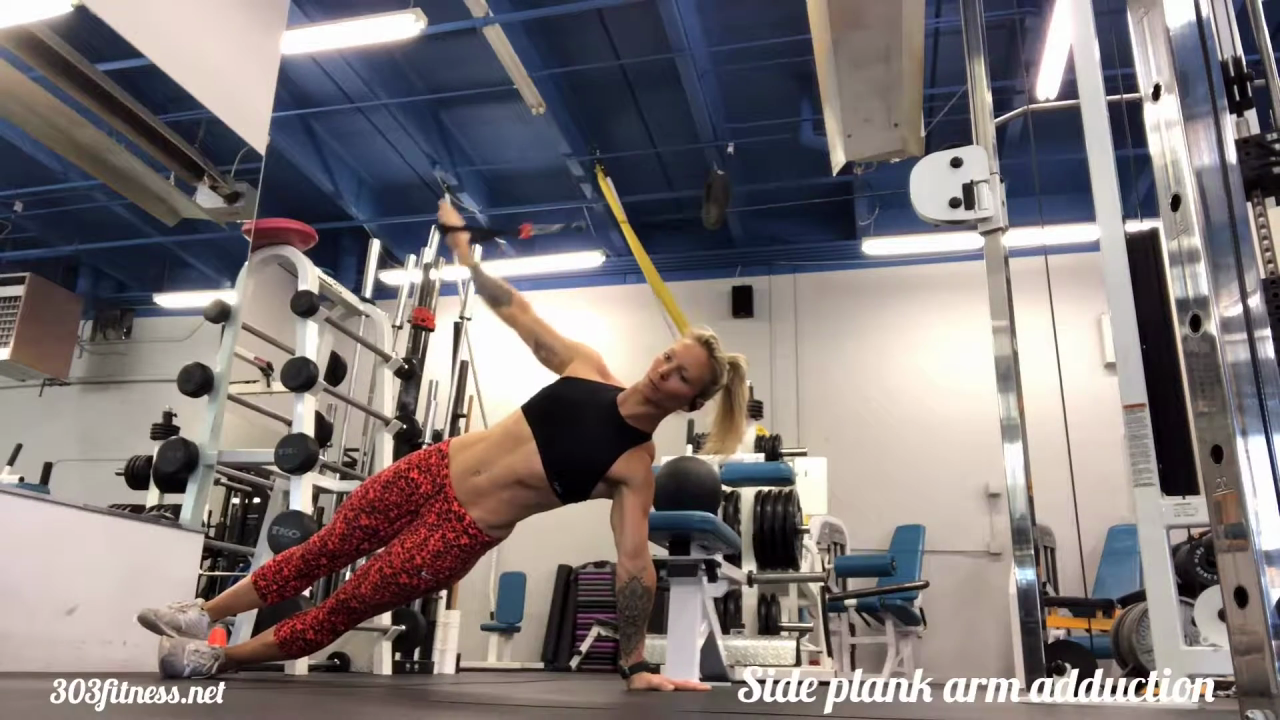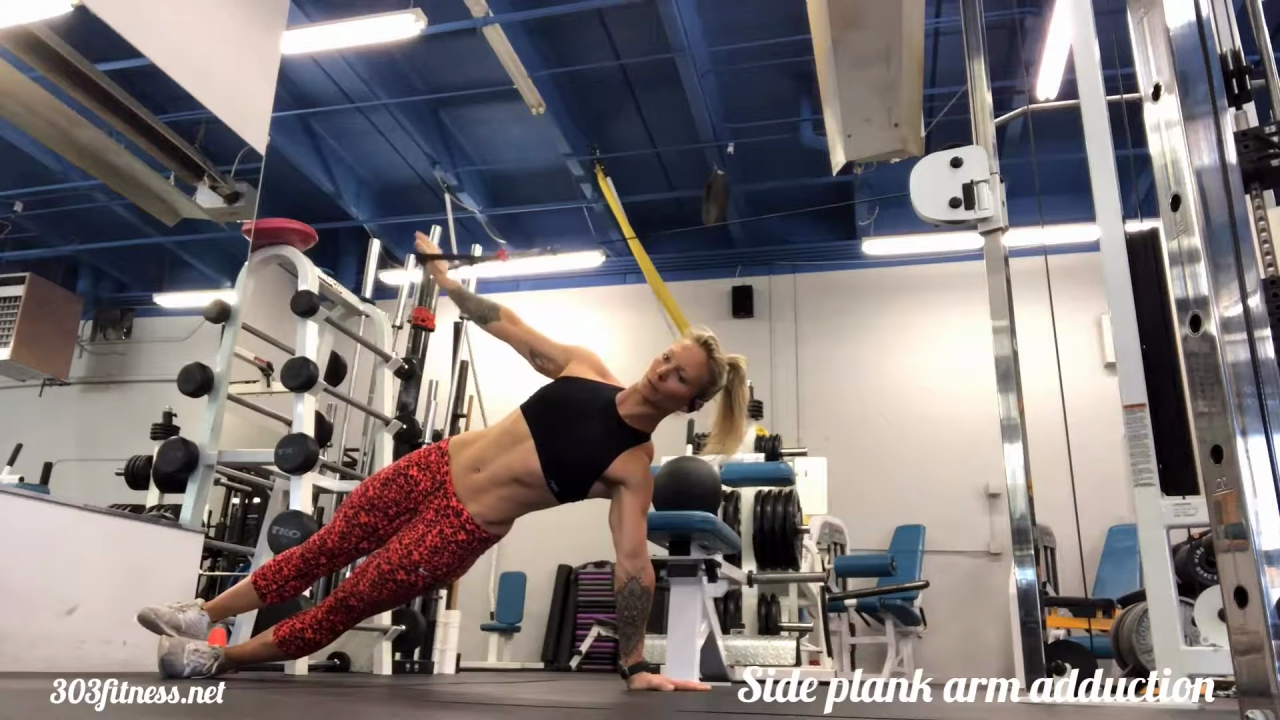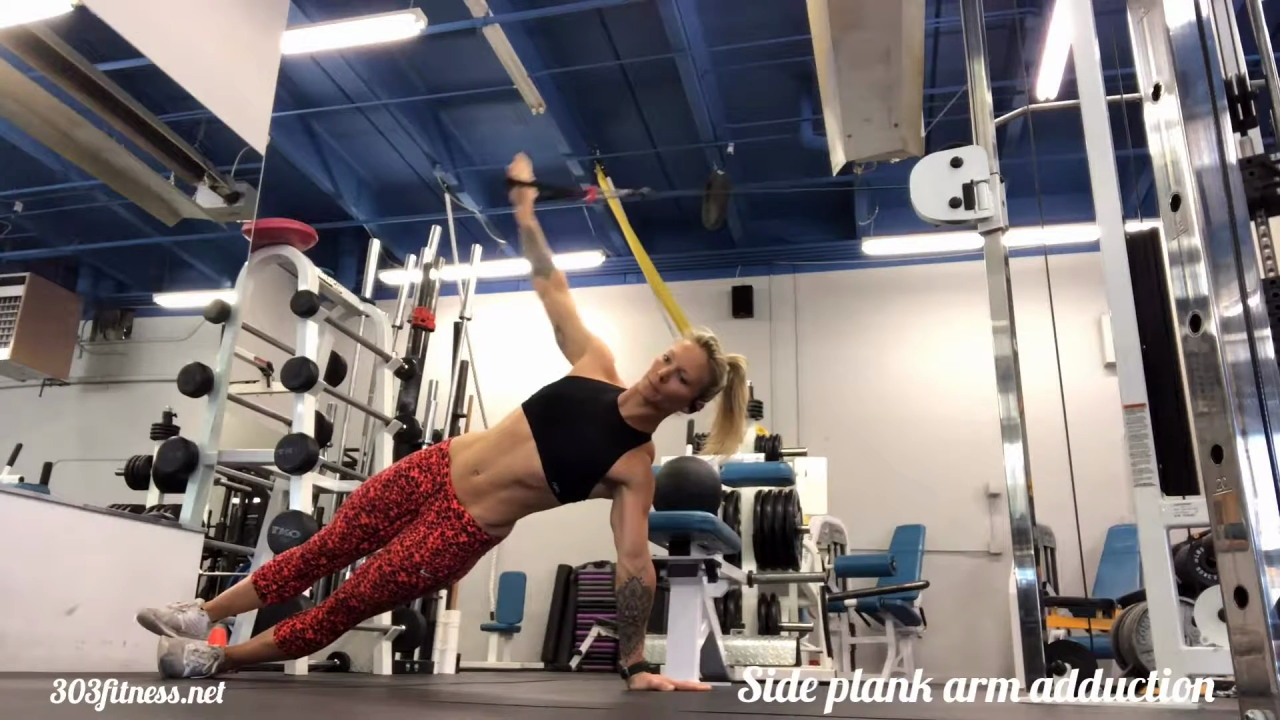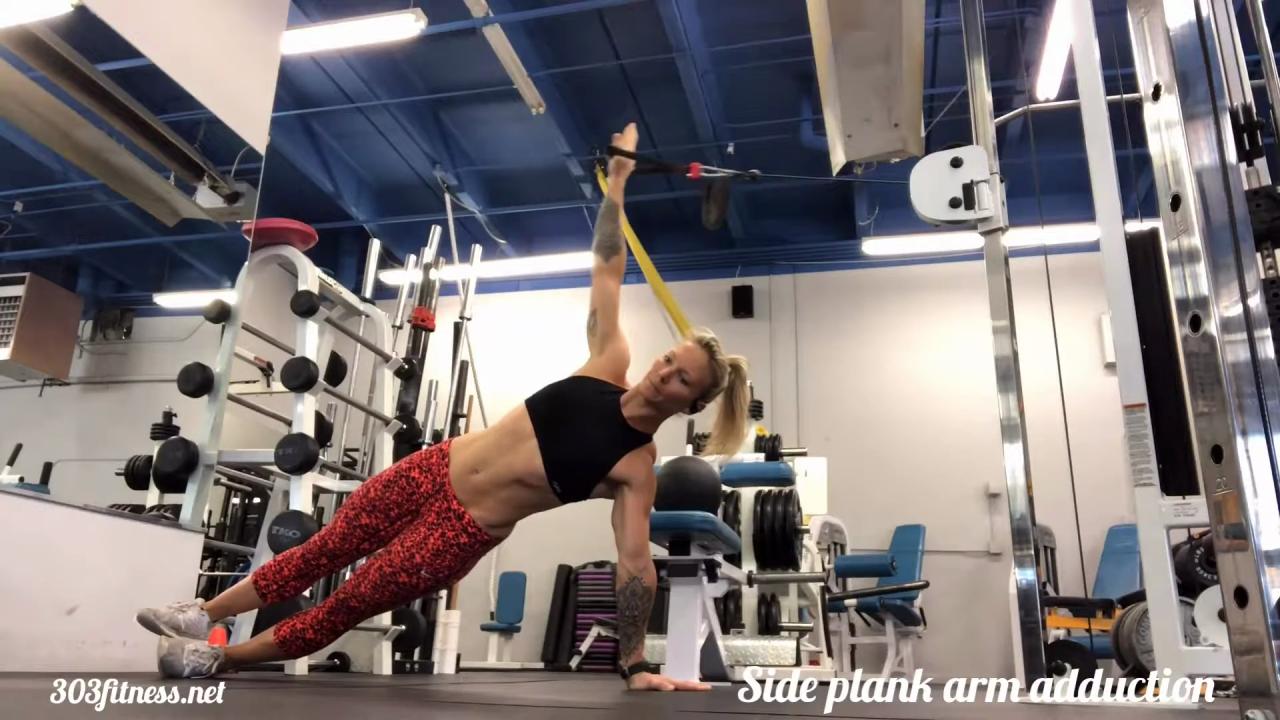
dt=0.5s
person 1, frame 1
left shoulder: (637, 466)
right shoulder: (590, 370)
left elbow: (635, 561)
right elbow: (519, 315)
left wrist: (635, 664)
right wrist: (467, 251)
left hip: (465, 532)
right hip: (438, 469)
left knee: (346, 607)
right knee: (324, 550)
left ankle: (220, 659)
right ankle: (203, 613)
person 1, frame 2
left shoulder: (635, 468)
right shoulder: (587, 369)
left elbow: (634, 562)
right elbow: (509, 327)
left wrist: (635, 664)
right wrist: (443, 272)
left hip: (464, 530)
right hip: (438, 467)
left knee: (346, 605)
right knee: (322, 551)
left ankle: (219, 660)
right ankle: (201, 615)
person 1, frame 3
left shoulder: (635, 466)
right shoulder: (595, 368)
left elbow: (635, 561)
right elbow: (550, 284)
left wrist: (636, 664)
right wrist: (523, 199)
left hip: (464, 532)
right hip: (438, 470)
left knee: (344, 608)
right knee: (324, 551)
left ankle: (218, 659)
right ankle: (202, 613)
person 1, frame 4
left shoulder: (637, 467)
right shoulder: (607, 368)
left elbow: (635, 558)
right elbow: (608, 270)
left wrist: (635, 662)
right wrist: (617, 176)
left hip: (464, 531)
right hip: (437, 470)
left knee: (343, 609)
right knee: (325, 549)
left ankle: (217, 659)
right ankle: (202, 614)
